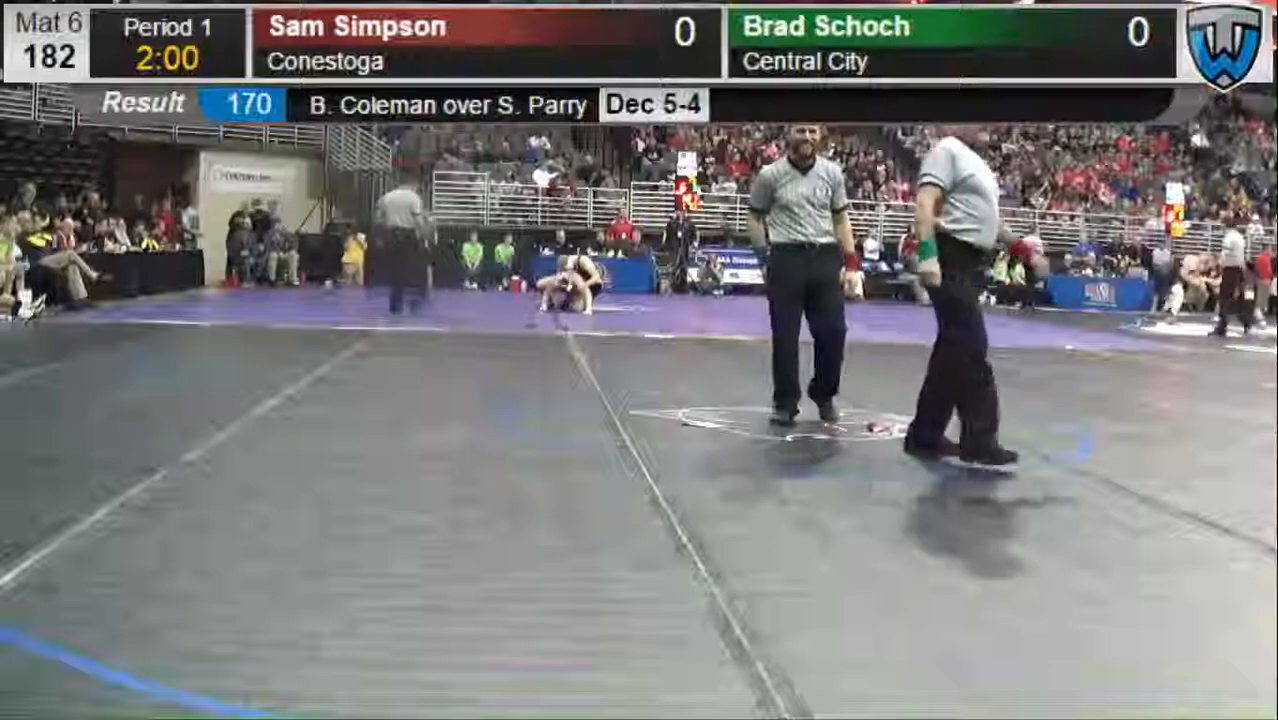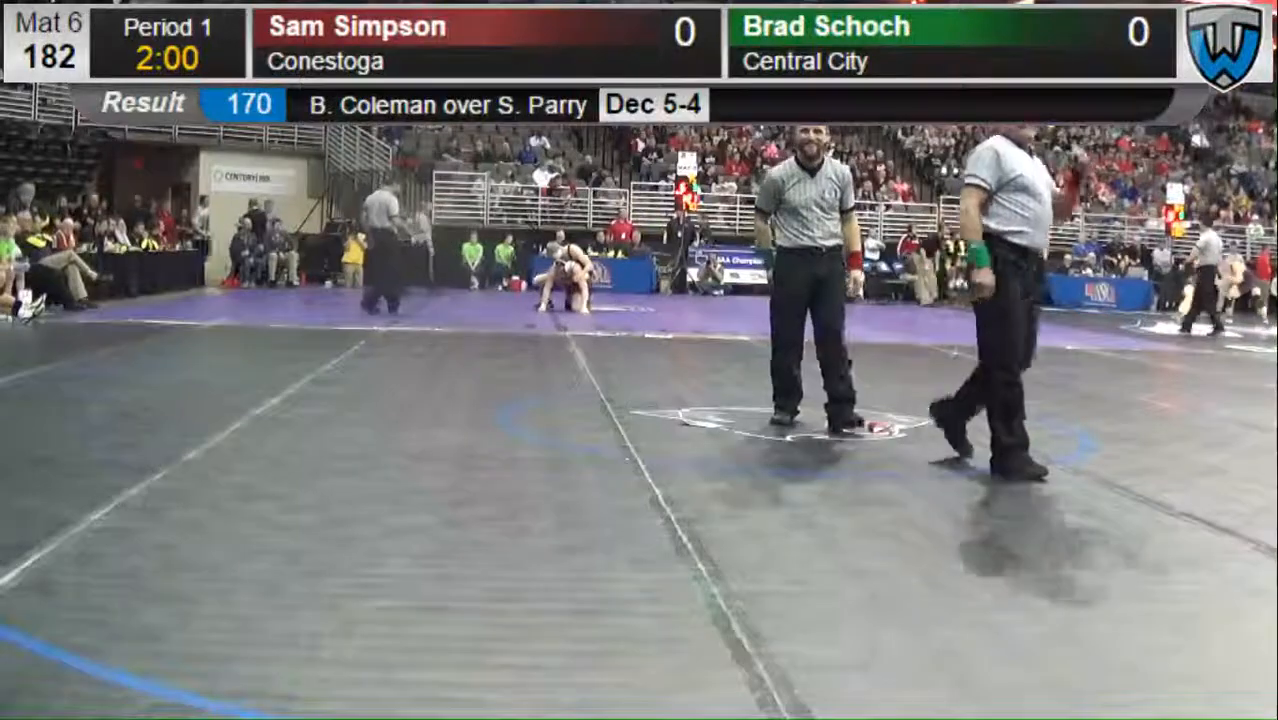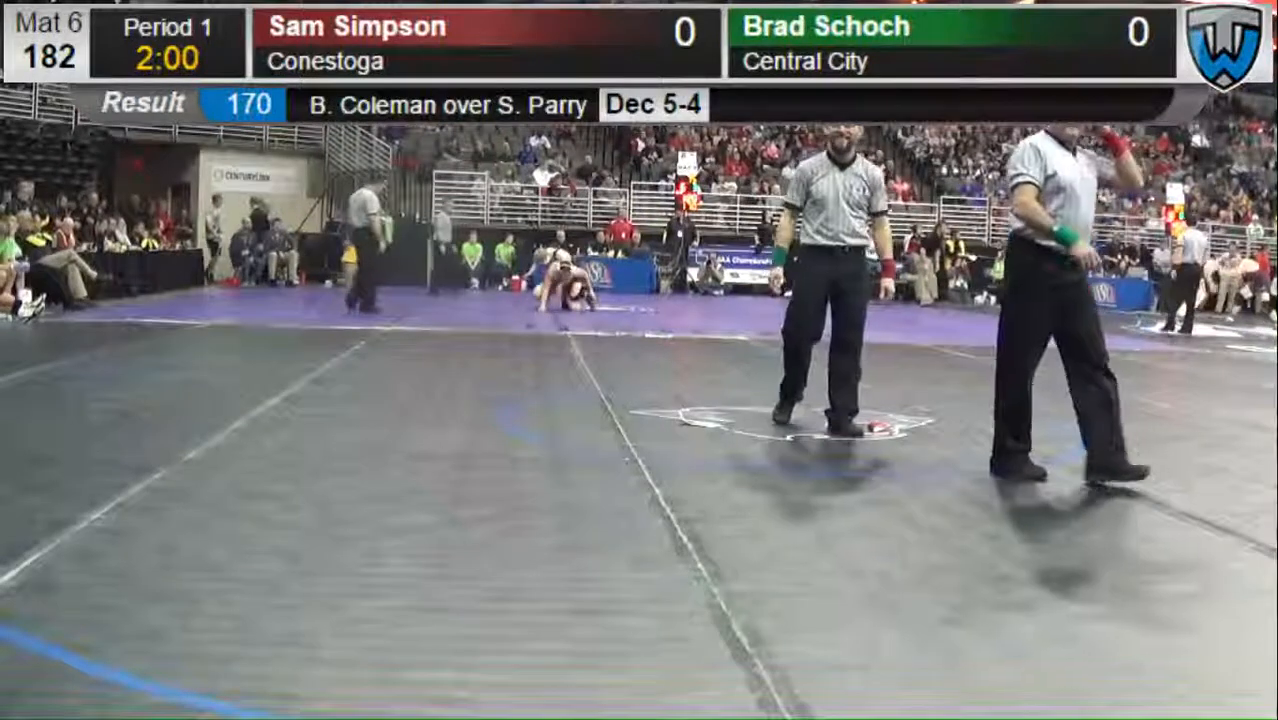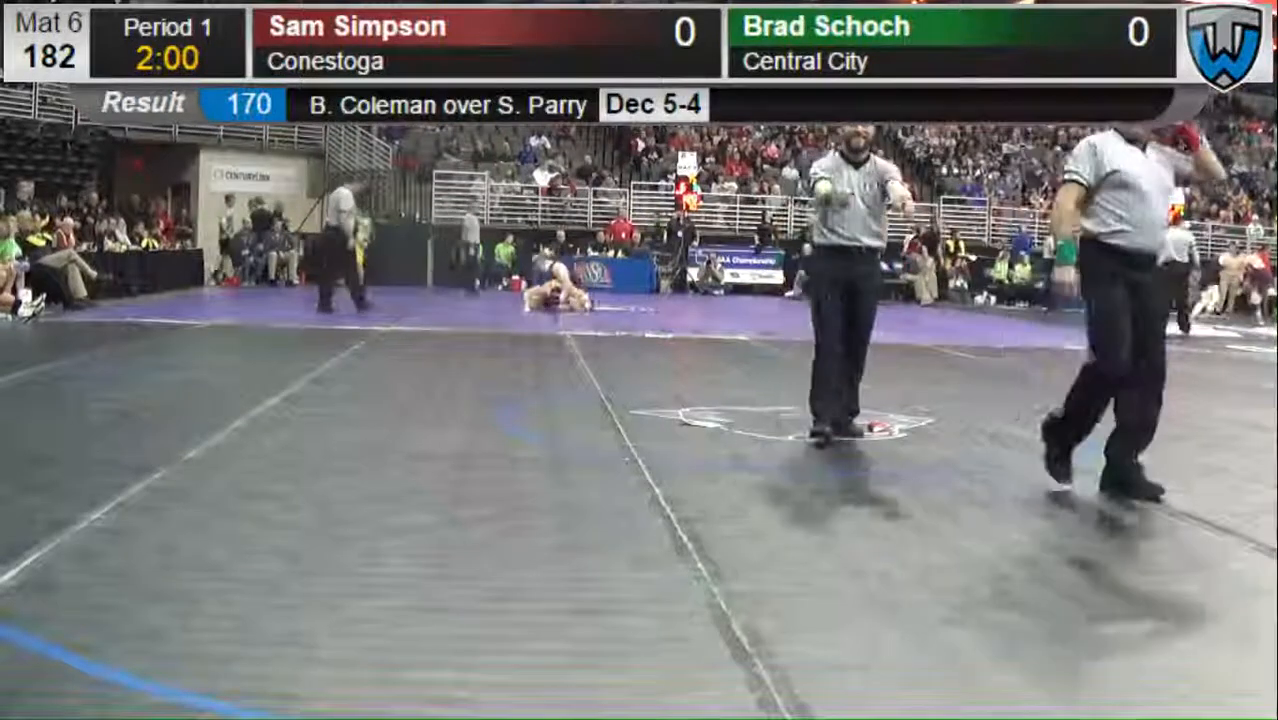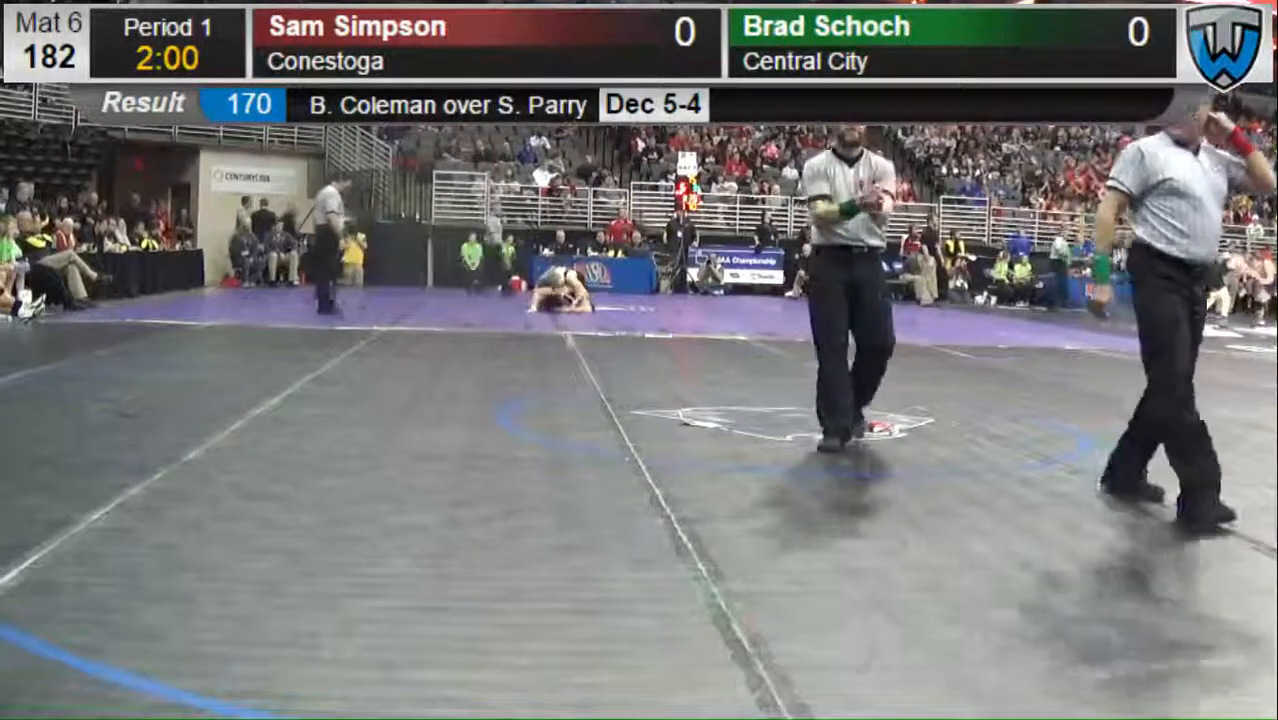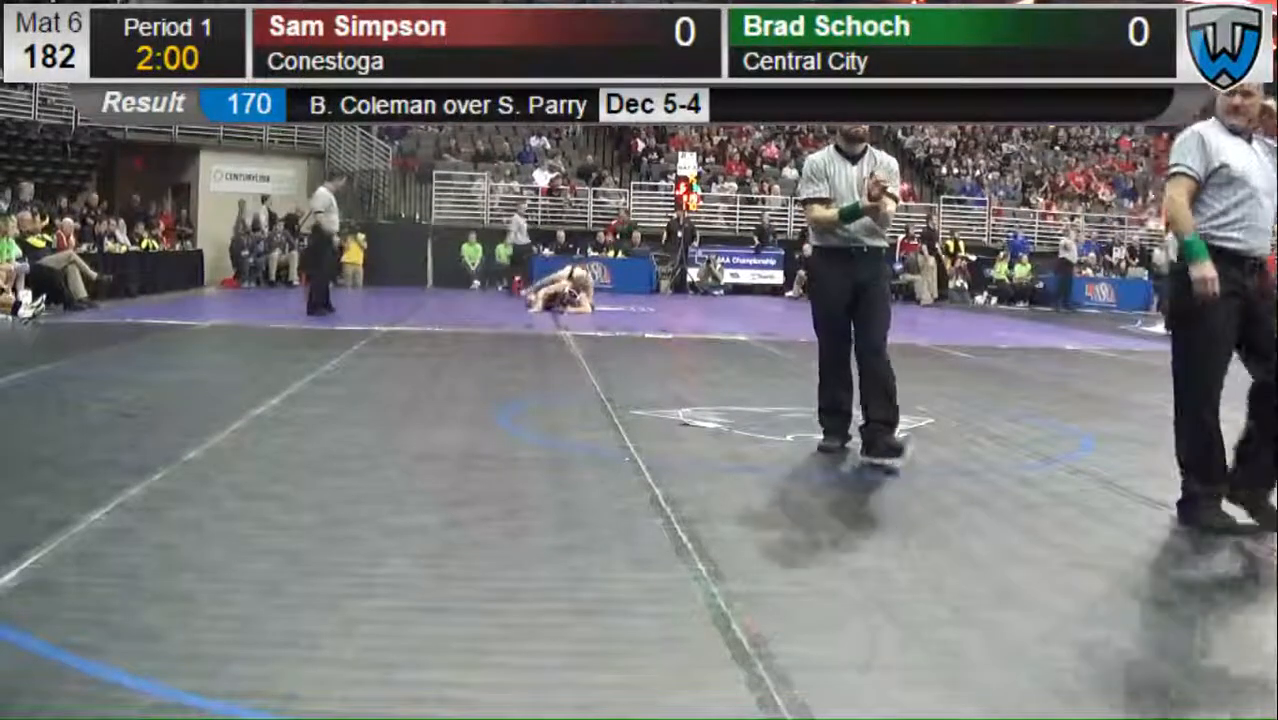
dt=0.4s
person 1, frame 1
left shoulder: (974, 160)
right shoulder: (947, 151)
right elbow: (925, 204)
right wrist: (928, 253)
left hip: (967, 261)
right hip: (950, 259)
left knee: (955, 346)
right knee: (969, 346)
left ankle: (926, 434)
right ankle: (979, 441)
person 1, frame 2
left shoulder: (1035, 163)
right shoulder: (993, 151)
left elbow: (1059, 209)
right elbow: (970, 207)
left wrist: (1076, 178)
right wrist: (979, 263)
left hip: (1029, 265)
right hip: (999, 261)
left knee: (1019, 357)
right knee: (1007, 358)
left ankle: (954, 411)
right ankle: (1010, 454)
person 1, frame 3
left shoulder: (1086, 159)
right shoulder: (1034, 148)
left elbow: (1133, 183)
right elbow: (1023, 205)
left wrist: (1112, 138)
right wrist: (1071, 238)
left hip: (1073, 268)
right hip: (1035, 263)
left knee: (1092, 363)
right knee: (1019, 363)
left ankle: (1106, 458)
right ankle: (1009, 454)
person 1, frame 4
left shoulder: (1162, 156)
right shoulder: (1097, 146)
left elbow: (1214, 175)
right elbow: (1065, 203)
left wrist: (1186, 132)
left hip: (1148, 268)
right hip: (1109, 265)
left knee: (1149, 372)
right knee: (1112, 363)
left ankle: (1122, 468)
right ankle: (1061, 435)
person 1, frame 5
left shoulder: (1218, 159)
right shoulder: (1145, 151)
right elbow: (1108, 211)
left wrist: (1236, 135)
right wrist: (1102, 275)
left hip: (1197, 278)
right hip: (1158, 275)
left knee: (1170, 385)
right knee: (1174, 385)
left ankle: (1125, 469)
right ankle: (1199, 496)
person 1, frame 6
right shoulder: (1200, 137)
right elbow: (1175, 199)
right wrist: (1197, 256)
right hip: (1209, 273)
right knee: (1200, 390)
right ankle: (1200, 499)
person 2, frame 1
left shoulder: (832, 172)
right shoulder: (771, 175)
left elbow: (841, 219)
right elbow: (755, 218)
left wrist: (850, 262)
right wrist: (764, 258)
left hip: (825, 258)
right hip: (787, 258)
left knee: (832, 331)
right knee: (785, 335)
left ankle: (824, 393)
right ankle: (785, 403)
person 2, frame 2
left shoulder: (841, 173)
right shoulder: (778, 176)
left elbow: (848, 219)
right elbow: (762, 219)
right wrist: (769, 260)
left hip: (830, 261)
right hip: (792, 261)
left knee: (833, 336)
right knee: (786, 338)
left ankle: (841, 409)
right ankle: (785, 404)
person 2, frame 3
left shoulder: (871, 174)
right shoulder: (808, 170)
left elbow: (879, 224)
right elbow: (789, 216)
left wrist: (888, 271)
right wrist: (778, 260)
left hip: (853, 262)
right hip: (814, 259)
left knee: (848, 342)
right knee: (799, 333)
left ankle: (842, 415)
right ankle: (788, 396)
person 2, frame 4
left shoulder: (883, 169)
right shoulder: (824, 166)
left elbow: (898, 190)
right elbow: (821, 190)
left wrist: (904, 197)
right wrist: (833, 195)
left hip: (867, 263)
right hip: (829, 259)
left knee: (856, 343)
right knee: (828, 341)
left ankle: (843, 415)
right ankle: (824, 417)
person 2, frame 5
left shoulder: (881, 166)
right shoulder: (817, 166)
left elbow: (885, 213)
right elbow: (820, 214)
left wrist: (875, 206)
right wrist: (854, 205)
left hip: (869, 262)
right hip: (830, 262)
left knee: (880, 343)
right knee: (831, 348)
left ankle: (854, 407)
right ankle: (835, 426)
person 2, frame 6
left shoulder: (885, 164)
right shoulder: (817, 163)
left elbow: (886, 219)
right elbow: (815, 217)
left wrist: (878, 203)
right wrist: (858, 209)
left hip: (872, 263)
right hip: (830, 263)
left knee: (874, 349)
right knee: (833, 350)
left ankle: (879, 433)
right ankle: (835, 428)
